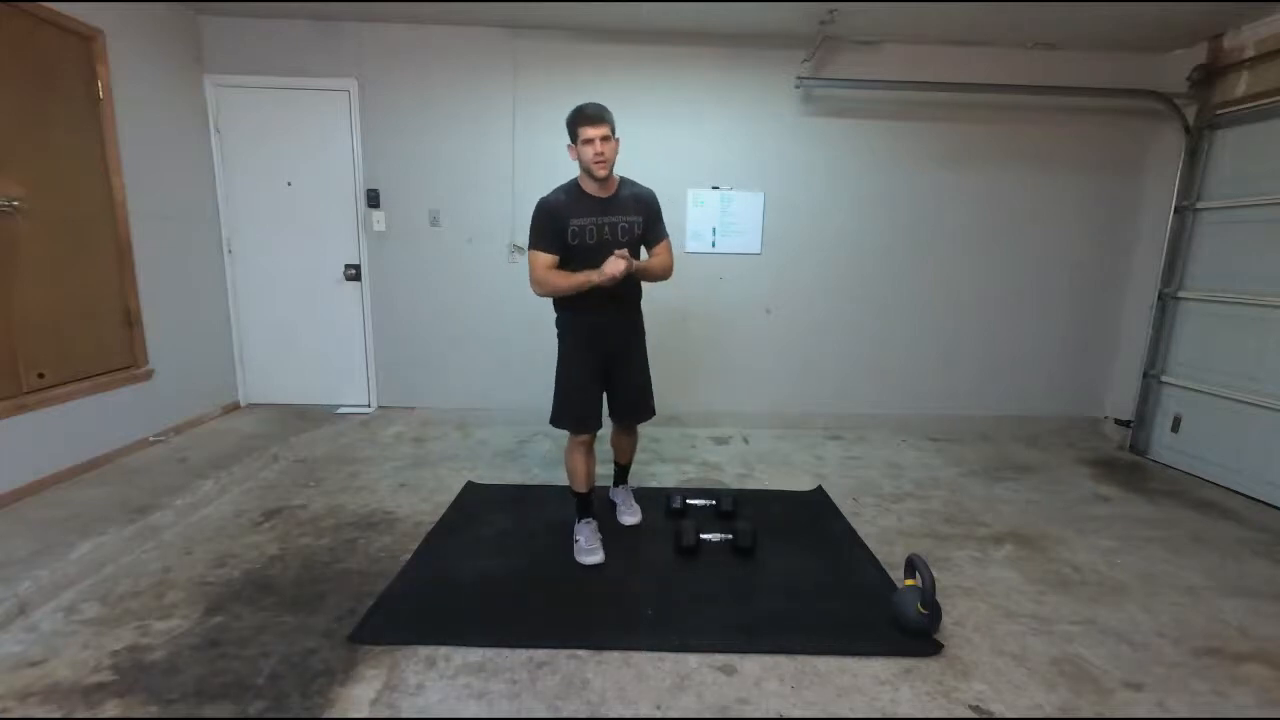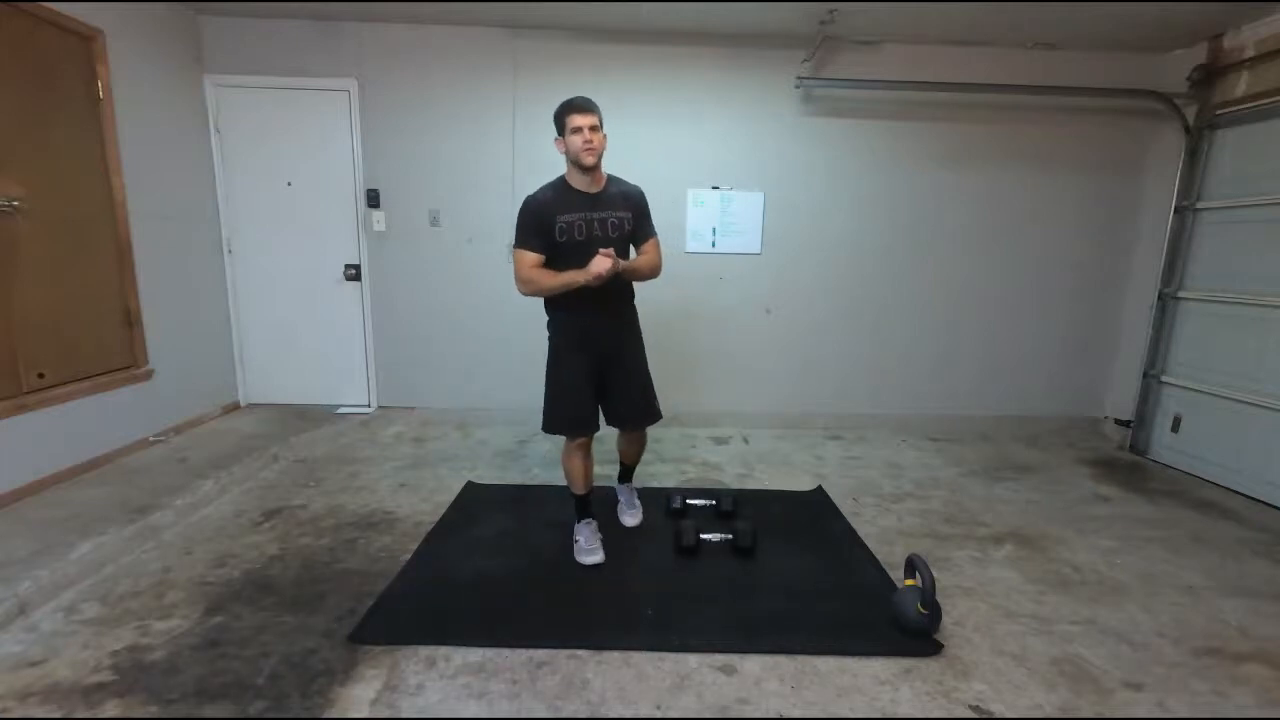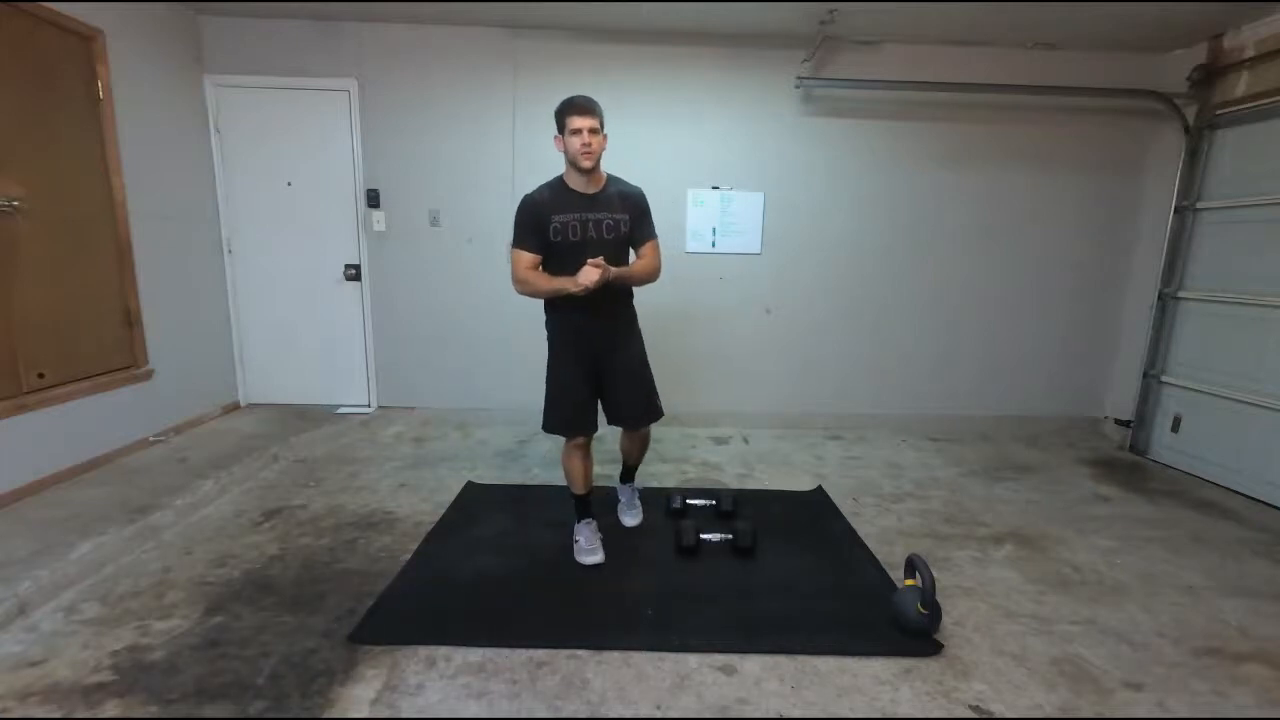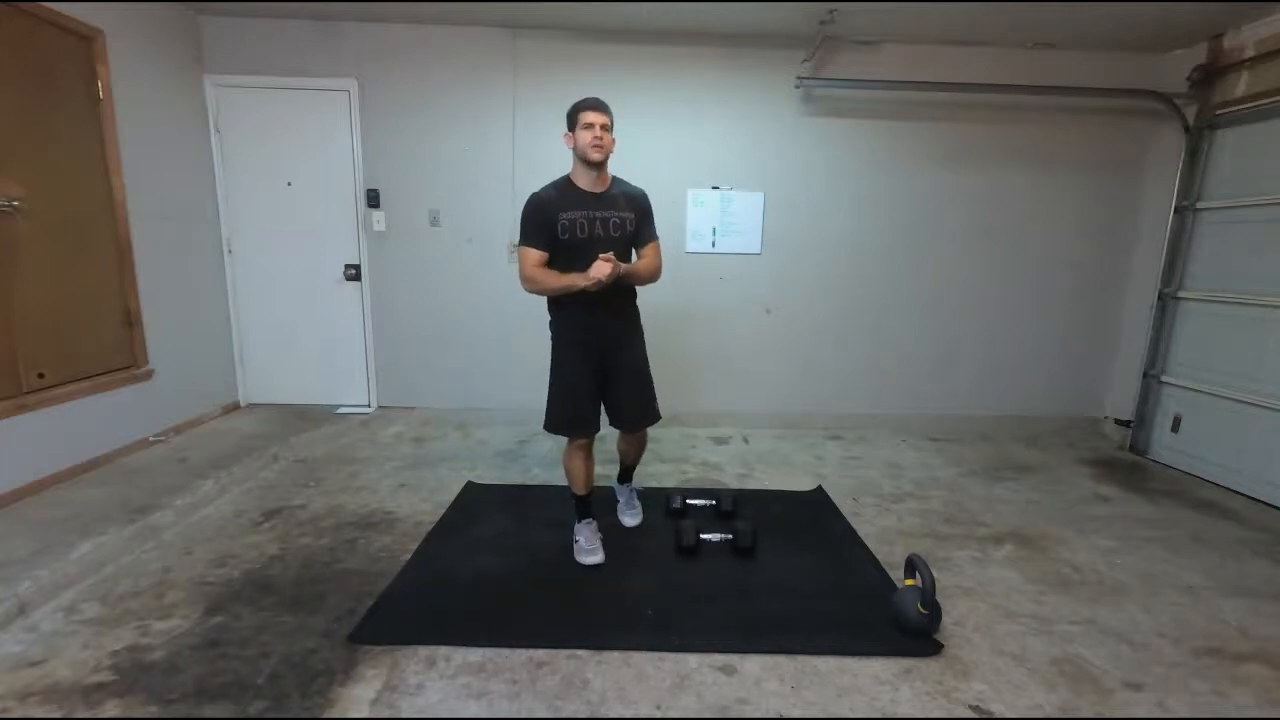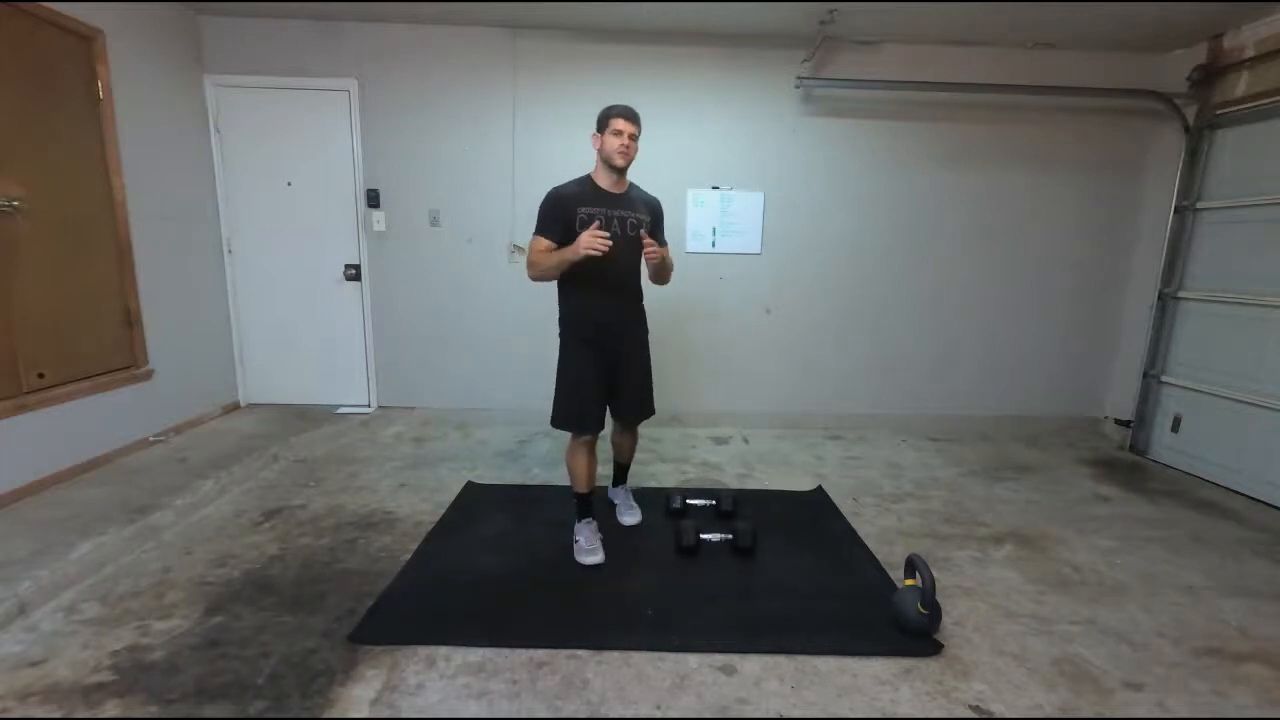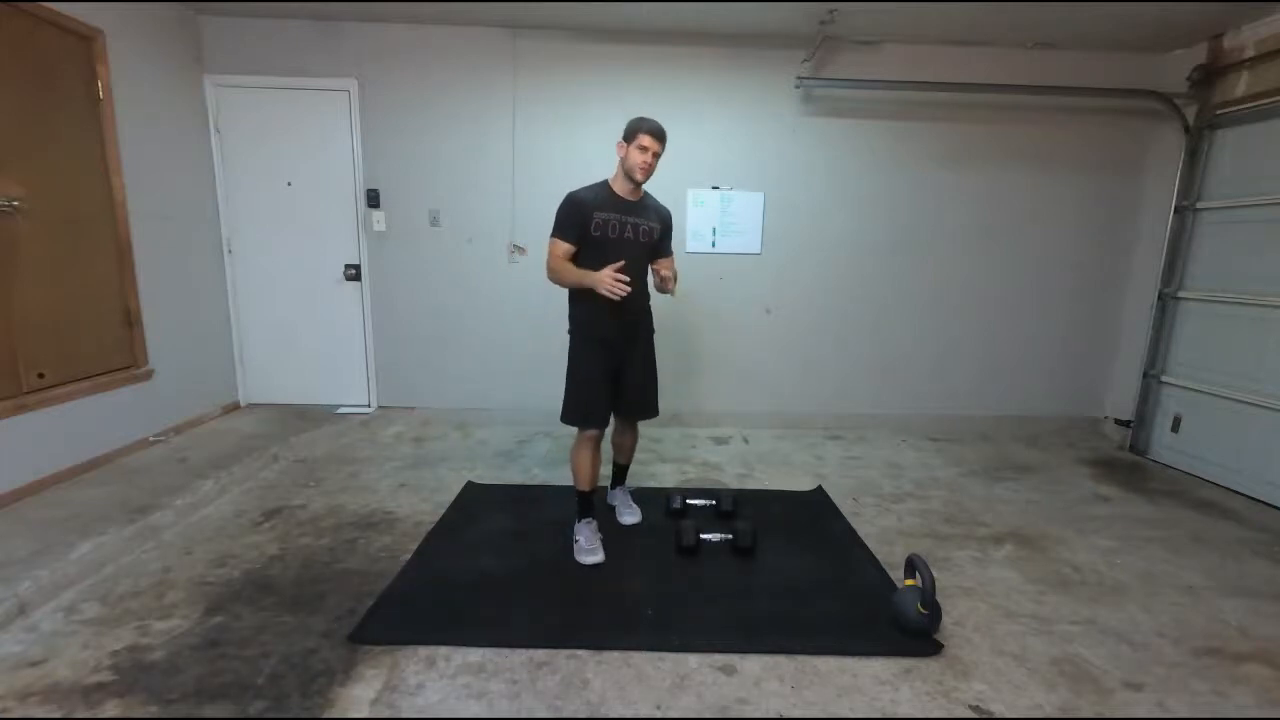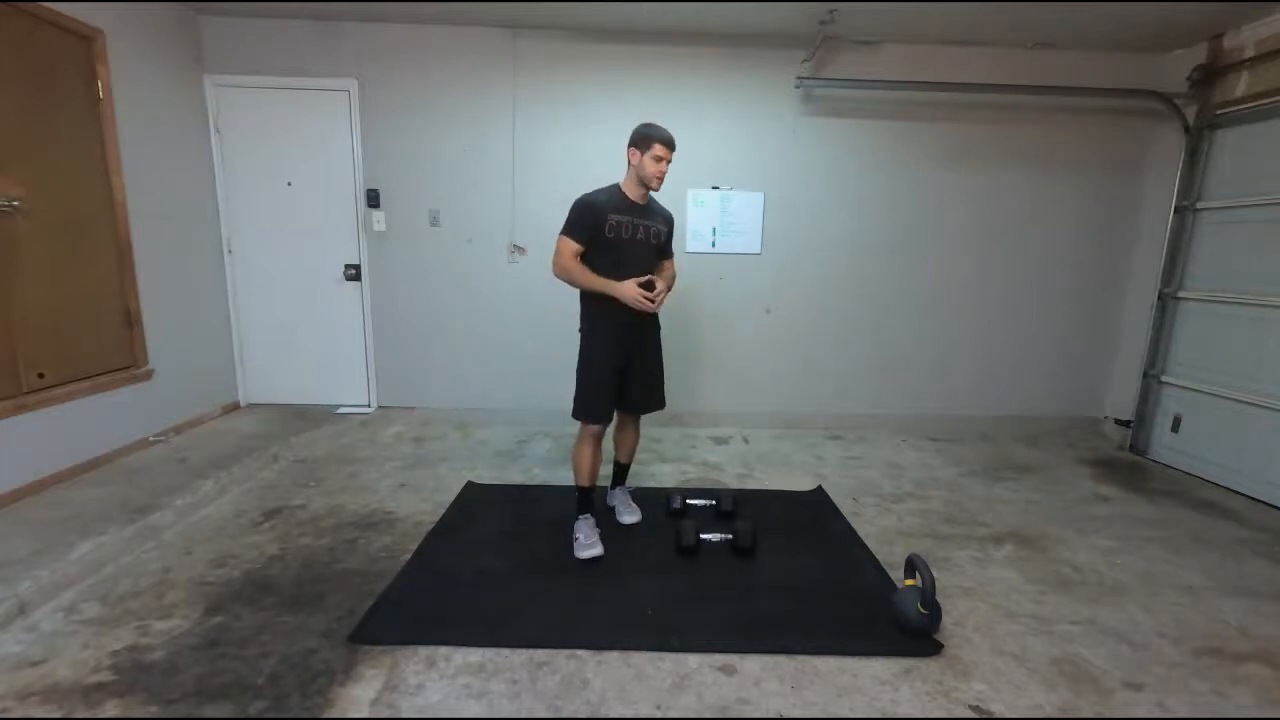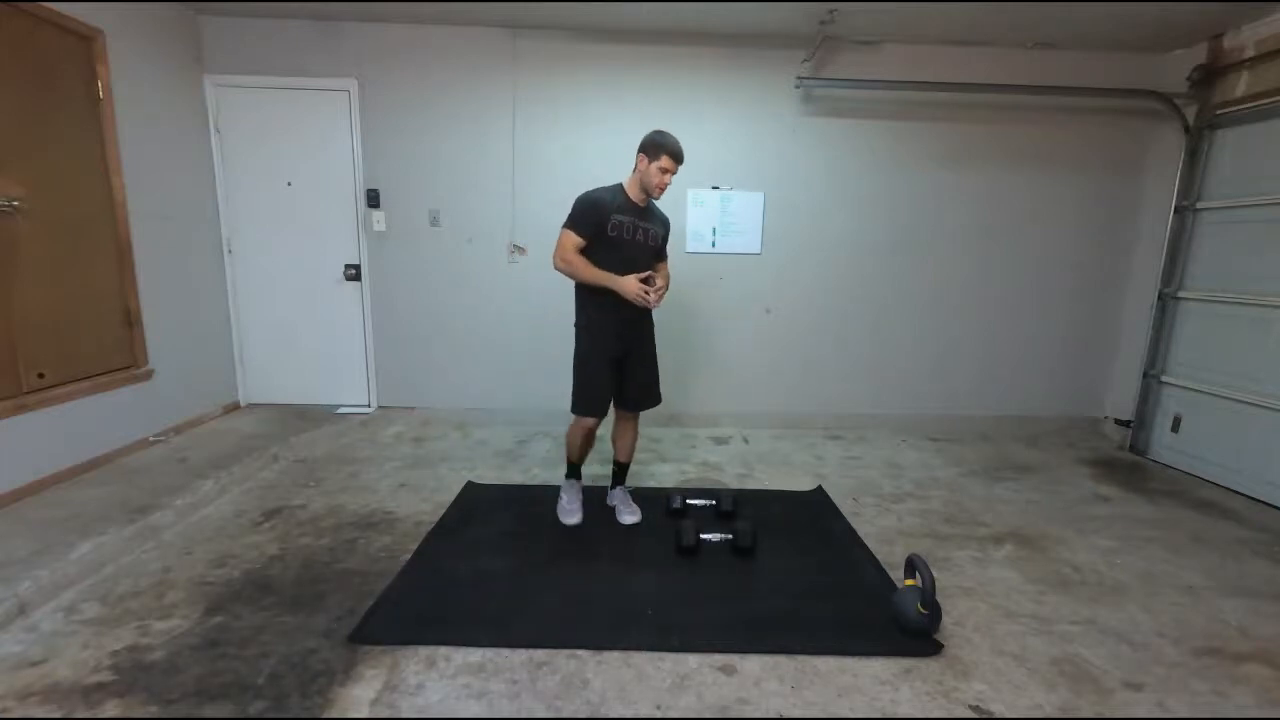
dt=0.4s
person 1, frame 1
left shoulder: (642, 199)
right shoulder: (554, 207)
left elbow: (665, 265)
right elbow: (541, 281)
left wrist: (630, 266)
right wrist: (597, 275)
left hip: (627, 332)
right hip: (579, 337)
left knee: (628, 421)
right knee: (582, 432)
left ankle: (620, 486)
right ankle: (584, 519)
person 1, frame 2
left shoulder: (630, 196)
right shoulder: (541, 205)
left elbow: (653, 263)
right elbow: (526, 279)
left wrist: (617, 266)
right wrist: (583, 274)
left hip: (623, 334)
right hip: (571, 339)
left knee: (635, 425)
right knee: (578, 436)
left ankle: (625, 486)
right ankle: (584, 521)
person 1, frame 3
left shoulder: (630, 197)
right shoulder: (537, 204)
left elbow: (651, 266)
right elbow: (522, 278)
left wrist: (610, 273)
right wrist: (572, 282)
left hip: (621, 333)
right hip: (569, 339)
left knee: (638, 424)
right knee: (577, 436)
left ankle: (627, 485)
right ankle: (584, 521)
person 1, frame 4
left shoulder: (634, 199)
right shoulder: (545, 203)
left elbow: (653, 267)
right elbow: (530, 277)
left wrist: (620, 271)
right wrist: (585, 278)
left hip: (625, 335)
right hip: (573, 340)
left knee: (635, 426)
right knee: (579, 437)
left ankle: (625, 486)
right ankle: (584, 522)
person 1, frame 5
left shoulder: (648, 205)
right shoulder: (564, 198)
left elbow: (659, 277)
right elbow: (535, 268)
left wrist: (660, 259)
right wrist: (574, 250)
left hip: (631, 334)
right hip: (582, 337)
left knee: (628, 421)
right knee: (583, 432)
left ankle: (620, 487)
right ankle: (584, 520)
person 1, frame 6
left shoulder: (659, 214)
right shoulder: (581, 202)
left elbow: (665, 266)
right elbow: (555, 266)
left wrist: (667, 278)
right wrist: (593, 278)
left hip: (637, 333)
right hip: (591, 336)
left knee: (629, 418)
right knee: (590, 429)
left ankle: (618, 488)
right ankle: (585, 519)
person 1, frame 7
left shoulder: (662, 217)
right shoulder: (593, 205)
right elbow: (562, 264)
left wrist: (664, 286)
right wrist: (617, 288)
left hip: (644, 331)
right hip: (602, 332)
left knee: (631, 414)
right knee: (593, 425)
left ankle: (618, 489)
right ankle: (583, 516)
person 1, frame 8
left shoulder: (659, 221)
right shoulder: (595, 203)
right elbow: (563, 258)
left wrist: (661, 285)
right wrist: (618, 282)
left hip: (638, 329)
right hip: (596, 327)
left knee: (629, 412)
right knee: (588, 418)
left ankle: (618, 487)
right ankle: (572, 481)
